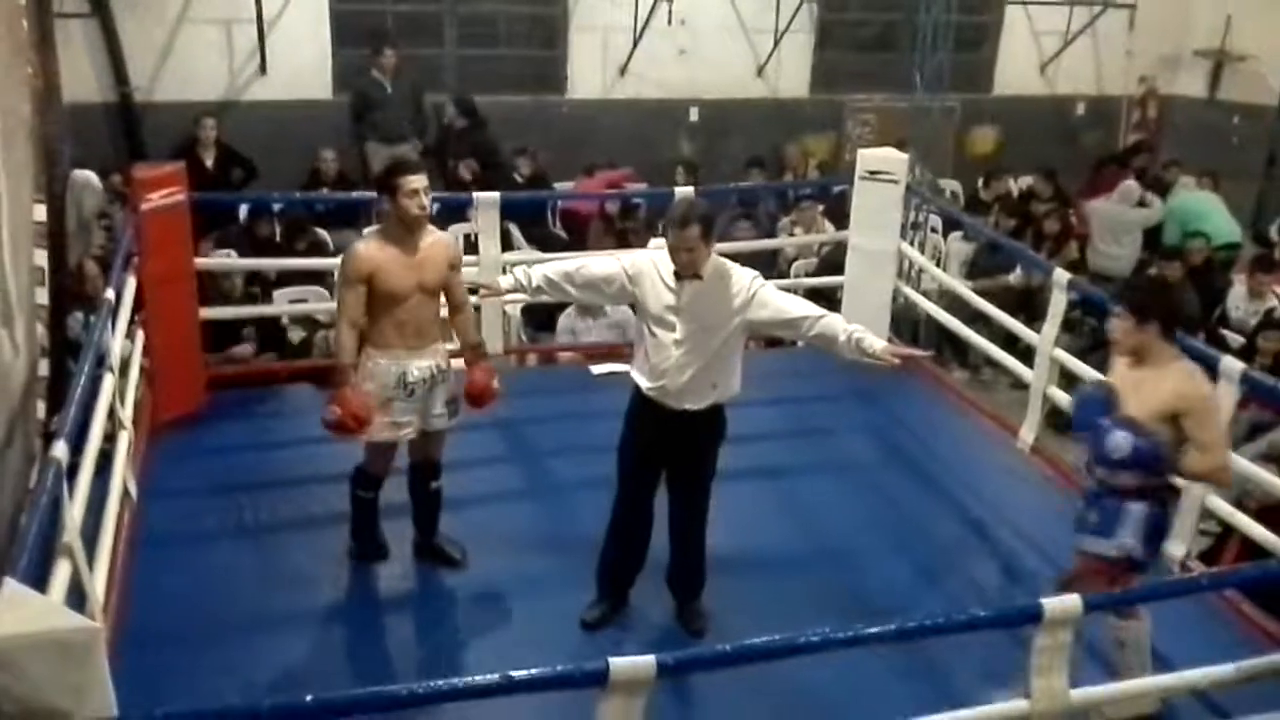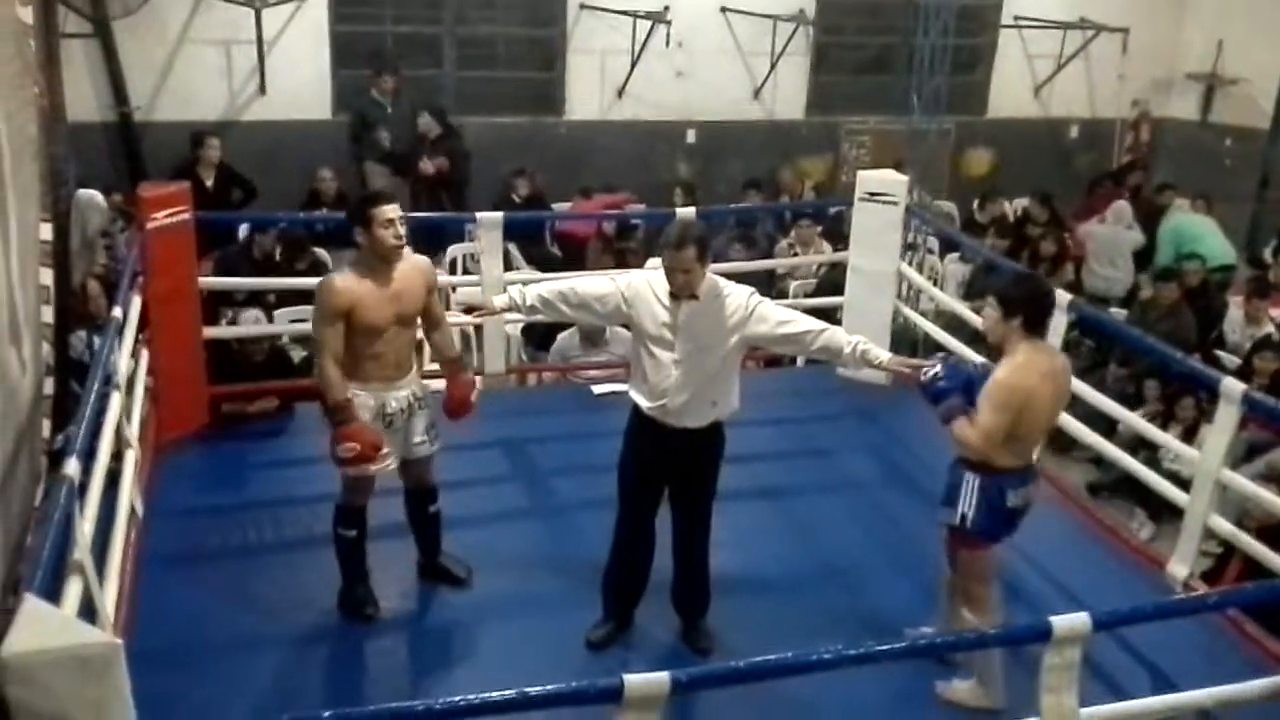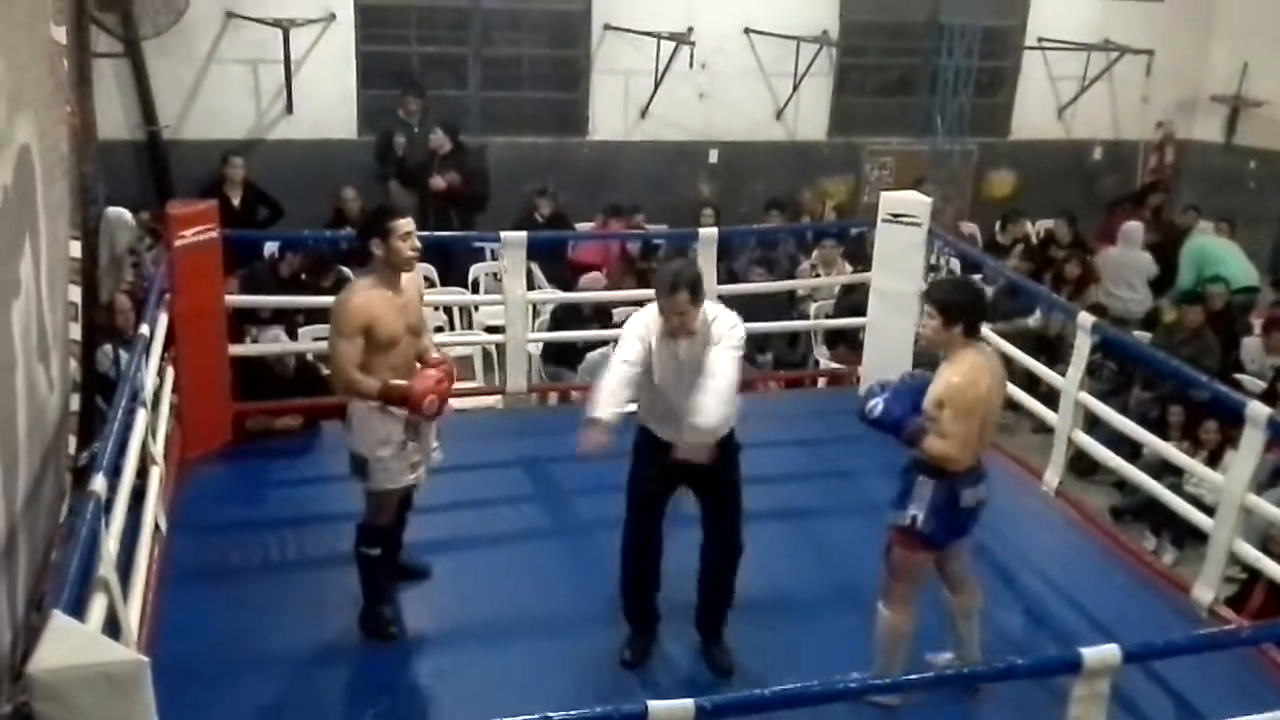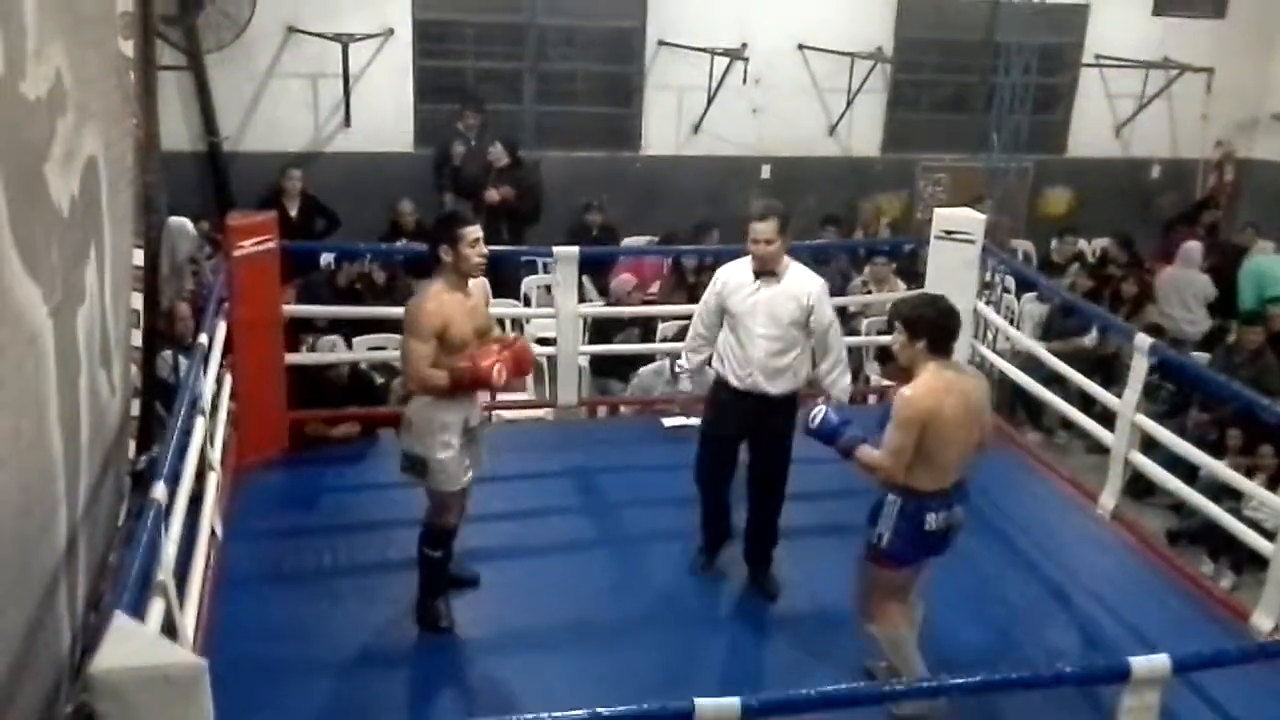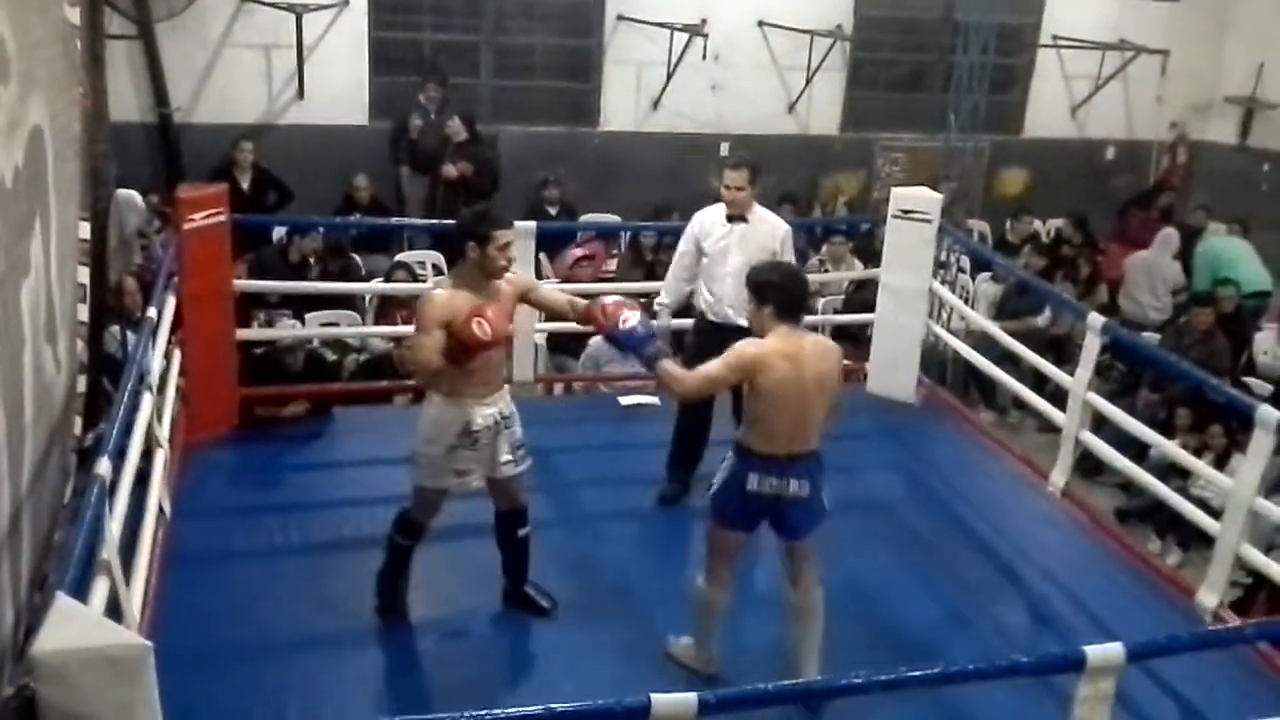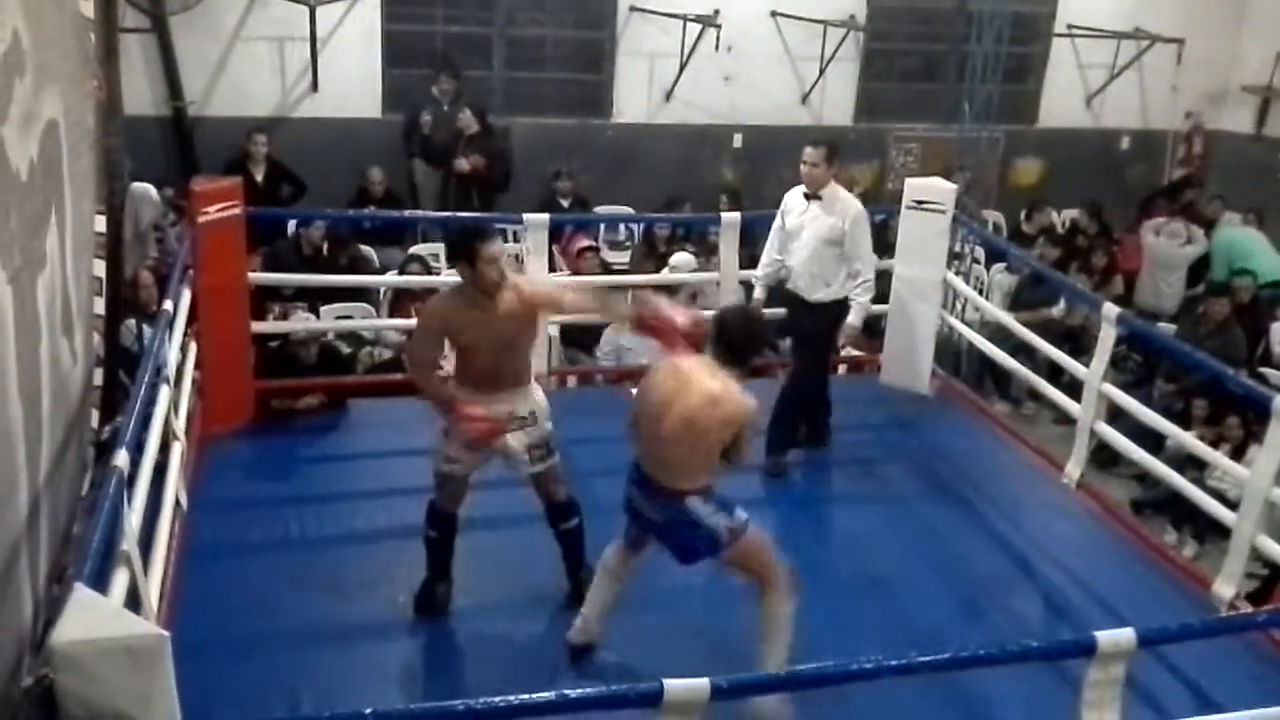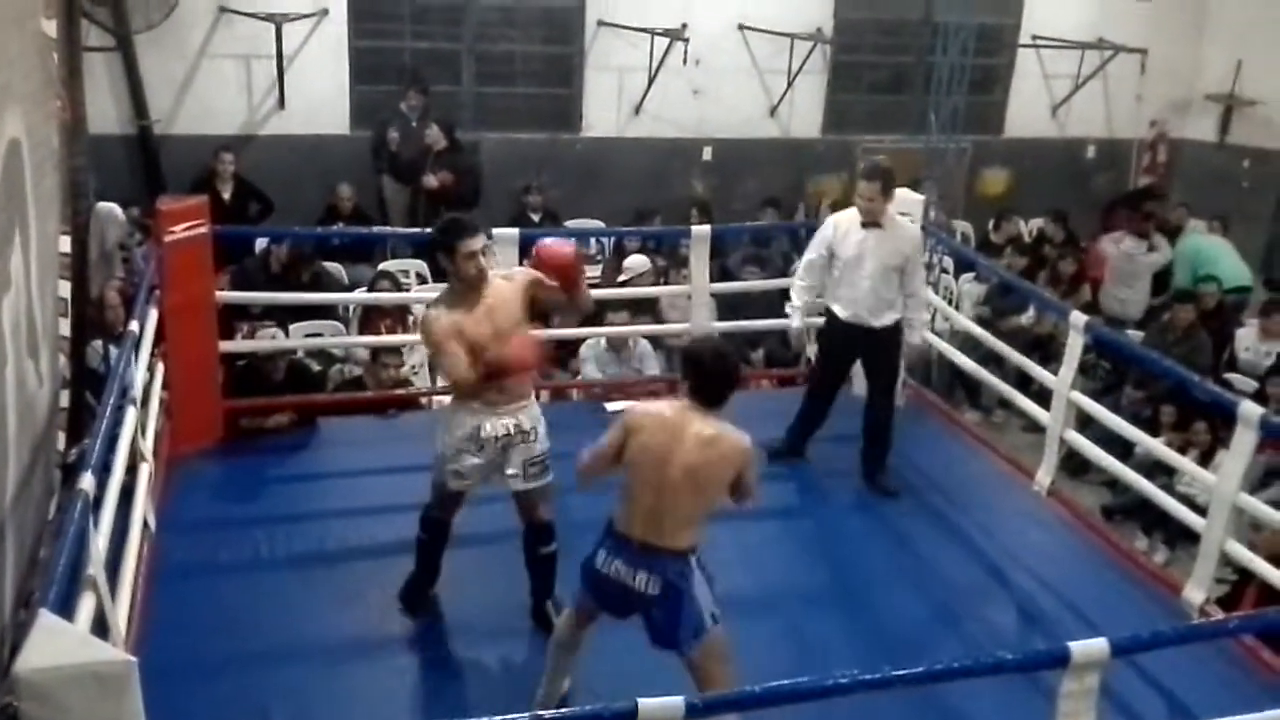
dt=0.7s
person 1, frame 1
left shoulder: (445, 246)
right shoulder: (363, 256)
left elbow: (459, 307)
right elbow: (348, 323)
left wrist: (476, 359)
right wrist: (345, 380)
left hip: (433, 362)
right hip: (386, 368)
left knee: (429, 459)
right knee: (378, 463)
left ankle: (427, 536)
right ankle: (365, 530)
person 1, frame 2
left shoulder: (421, 269)
right shoulder: (338, 289)
left elbow: (436, 325)
right elbow: (328, 360)
left wrist: (457, 371)
right wrist: (343, 417)
left hip: (409, 390)
right hip: (363, 398)
left knee: (422, 482)
right knee: (356, 497)
left ankle: (432, 558)
right ankle: (354, 584)
person 1, frame 3
left shoulder: (414, 282)
right shoulder: (355, 304)
right elbow: (343, 377)
left wrist: (431, 359)
right wrist: (399, 393)
left hip: (412, 408)
right hip: (378, 416)
left knee: (404, 495)
right knee: (380, 511)
left ankle: (390, 561)
right ankle: (375, 603)
person 1, frame 4
left shoulder: (478, 288)
right shoulder: (428, 307)
right elbow: (415, 377)
left wrist: (507, 345)
right wrist: (470, 376)
left hip: (468, 409)
right hip: (437, 416)
left knee: (458, 501)
right knee: (445, 511)
left ankle: (441, 568)
right ankle: (429, 597)
person 1, frame 5
left shoulder: (513, 284)
right shoulder: (437, 302)
left elbow: (566, 305)
right elbow: (423, 371)
left wrist: (597, 312)
right wrist: (462, 350)
left hip: (498, 407)
right hip: (449, 413)
left knee: (514, 503)
right knee: (424, 508)
left ankle: (517, 583)
right ankle: (391, 578)
person 1, frame 6
left shoulder: (530, 293)
right shoulder: (440, 309)
left elbow: (590, 302)
right elbow: (419, 369)
left wrist: (645, 315)
right wrist: (456, 408)
left hip: (521, 403)
right hip: (471, 407)
left knee: (557, 495)
right knee: (446, 502)
left ankle: (578, 572)
right ankle: (437, 579)
person 1, frame 7
left shoulder: (519, 282)
right shoulder: (438, 319)
left elbow: (578, 304)
right elbow: (464, 382)
left wrist: (570, 275)
right wrist: (498, 366)
left hip: (522, 415)
right hip: (470, 420)
left knee: (538, 516)
right knee: (441, 507)
left ankle: (545, 600)
right ankle: (423, 581)
person 2, frame 1
left shoulder: (1189, 387)
right shoulder: (1123, 358)
left elbow: (1219, 467)
left wrist: (1152, 454)
right wrist: (1088, 412)
left hip: (1134, 514)
right hip: (1101, 496)
right knee: (1120, 606)
person 2, frame 2
left shoulder: (1012, 376)
right shoulder: (1055, 360)
left elbow: (977, 445)
left wrist: (947, 400)
right wrist: (977, 390)
left hip: (987, 486)
right hip: (1018, 477)
left knee: (976, 589)
right knee: (958, 559)
left ankle: (986, 688)
right ankle: (950, 636)
person 2, frame 3
left shoulder: (962, 379)
right shoulder: (986, 357)
left elbow: (954, 455)
left wrist: (903, 424)
right wrist: (926, 396)
left hip: (937, 490)
right hip: (967, 485)
left knee: (897, 592)
right knee: (955, 572)
left ankle: (884, 683)
right ankle: (968, 659)
person 2, frame 4
left shoulder: (914, 397)
right shoulder: (975, 381)
left elbow: (889, 469)
right elbow: (980, 440)
left wrist: (843, 436)
left hip: (911, 509)
right hip: (952, 501)
left knee: (876, 607)
right knee: (902, 591)
right ankle: (898, 670)
person 2, frame 5
left shoulder: (752, 354)
right shoulder: (832, 353)
left elbow: (686, 387)
left wrist: (647, 348)
left hip: (752, 473)
right hip: (804, 475)
left knee: (718, 569)
right knee: (804, 574)
left ankle: (702, 655)
right ankle: (809, 674)
person 2, frame 6
left shoulder: (668, 363)
right shoulder: (742, 406)
left elbow: (636, 427)
right elbow: (732, 458)
left hip: (642, 488)
right hip: (691, 507)
left knee: (627, 544)
right knee: (776, 580)
left ankle: (583, 633)
person 2, frame 7
left shoulder: (641, 416)
right shoulder: (738, 447)
left elbow: (586, 469)
right elbow: (745, 497)
left hip: (614, 555)
right hip: (672, 573)
left knee: (580, 614)
right knee: (716, 683)
left ankle: (547, 699)
person 3, frame 1
left shoulder: (743, 286)
right shoulder: (640, 268)
left elbow: (803, 316)
right elbow: (578, 274)
left wrist: (871, 344)
right wrist: (509, 281)
left hip: (702, 418)
right hip: (647, 408)
left knee: (690, 513)
right knee: (629, 506)
left ankle: (688, 598)
right ankle: (611, 592)
person 3, frame 2
left shoulder: (739, 304)
right shoulder: (636, 289)
left elbow: (803, 329)
right elbow: (573, 294)
left wrist: (876, 356)
right wrist: (506, 301)
left hip: (701, 436)
right hip: (647, 428)
left knee: (693, 531)
right knee: (632, 525)
left ankle: (693, 617)
right ankle: (617, 612)
person 3, frame 3
left shoulder: (725, 328)
right shoulder: (641, 324)
left elbow: (722, 380)
right elbow: (622, 368)
left wrist: (703, 429)
right wrist: (599, 419)
left hip: (712, 445)
right hip: (657, 442)
left knee: (725, 541)
right knee: (639, 537)
left ankle: (712, 631)
right ankle: (641, 628)
person 3, frame 4
left shoulder: (809, 287)
right shoulder: (727, 277)
left elbow: (830, 347)
right elbow: (703, 331)
left wrist: (840, 400)
right wrist: (687, 377)
left hip: (779, 402)
right hip: (728, 394)
left knee: (768, 489)
right knee: (711, 475)
left ankle: (759, 563)
right ankle: (713, 539)
person 3, frame 5
left shoulder: (777, 230)
right shoulder: (703, 220)
right elbow: (681, 271)
right wrist: (663, 312)
left hip: (751, 332)
right hip: (708, 326)
left knee: (748, 409)
right knee: (694, 403)
right ankle: (679, 475)
person 3, frame 6
left shoulder: (850, 211)
right shoulder: (791, 199)
left elbow: (863, 269)
right elbow: (775, 249)
left wrist: (855, 317)
right wrist: (760, 288)
left hip: (827, 307)
right hip: (795, 299)
left knee: (803, 376)
right knee: (809, 372)
left ankle: (777, 445)
right ankle: (816, 430)
person 3, frame 7
left shoulder: (909, 236)
right shoulder: (836, 224)
left elbow: (915, 290)
right elbow: (810, 272)
left wrist: (915, 335)
right wrist: (797, 316)
left hip: (884, 332)
right hip: (840, 324)
left knee: (881, 402)
right knee: (821, 387)
left ankle: (875, 468)
right ankle: (793, 443)
